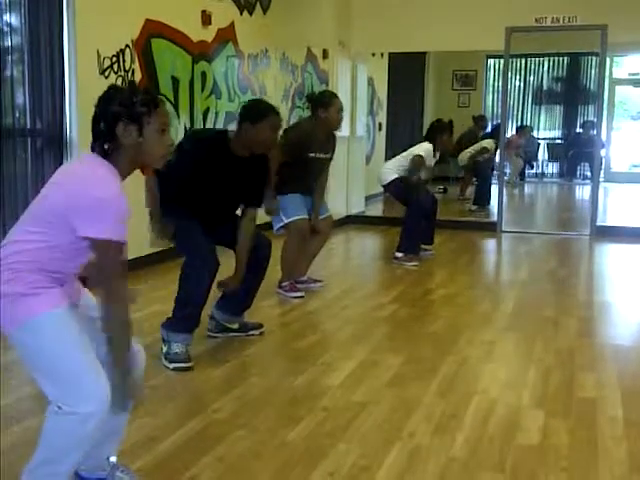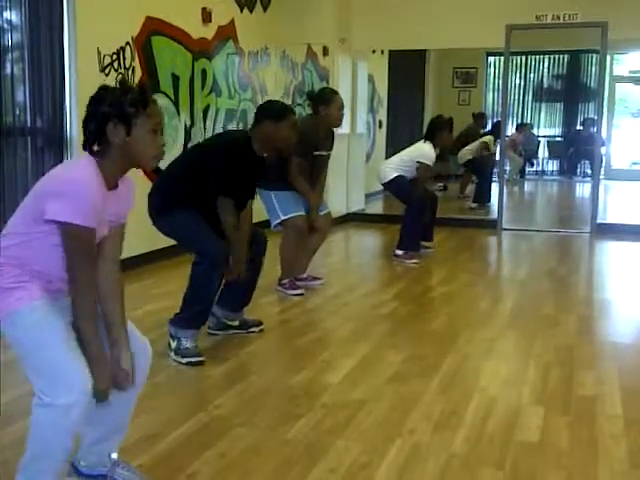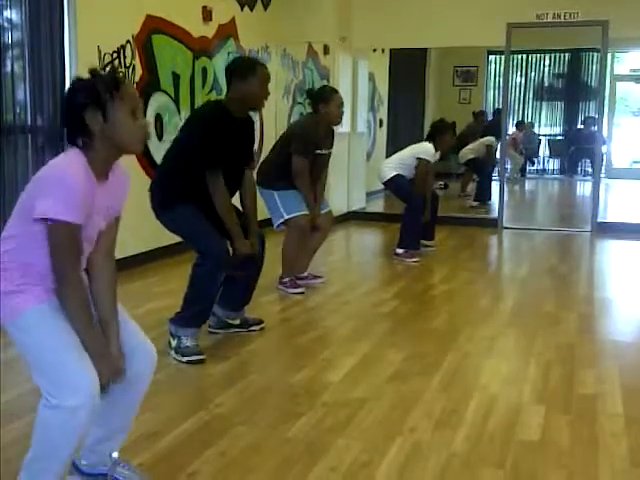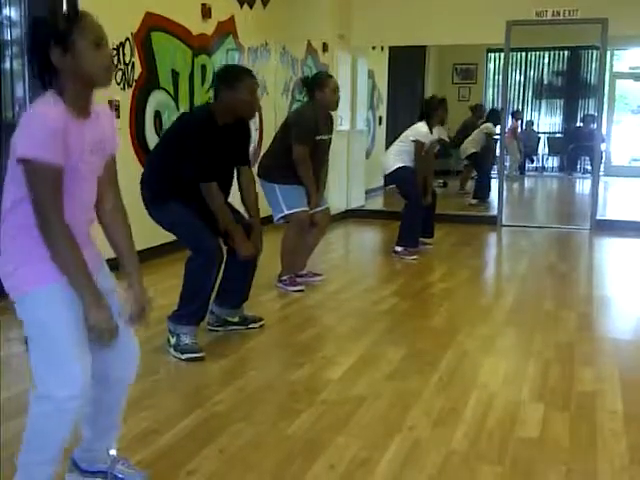
dt=0.4s
person 1, frame 1
left shoulder: (91, 167)
right shoulder: (106, 194)
right elbow: (112, 293)
right wrist: (123, 371)
left hip: (53, 286)
left knee: (128, 359)
right knee: (89, 397)
person 1, frame 2
left shoulder: (123, 187)
right shoulder: (78, 184)
left elbow: (107, 266)
right elbow: (82, 279)
left wrist: (120, 347)
right wrist: (97, 359)
left hip: (60, 287)
left knee: (134, 358)
right knee: (70, 389)
person 1, frame 3
left shoulder: (117, 177)
right shoulder: (67, 178)
left elbow: (101, 262)
right elbow: (67, 276)
left wrist: (112, 341)
right wrist: (97, 354)
left hip: (65, 285)
left knee: (138, 359)
right knee: (78, 389)
person 1, frame 4
left shoulder: (101, 118)
right shoulder: (44, 121)
left elbow: (109, 201)
right elbow: (49, 221)
left wrist: (134, 279)
right wrist: (93, 300)
left hip: (80, 254)
left knee: (119, 355)
right knee: (67, 383)
person 2, frame 1
left shoulder: (258, 164)
right shoulder: (204, 144)
left elbow: (249, 214)
right elbow: (155, 178)
left wrist: (240, 270)
right wrist: (159, 221)
left hip: (216, 214)
right hip: (177, 209)
left knee: (260, 246)
right knee: (203, 257)
left ankle: (226, 318)
right ankle: (176, 336)
person 2, frame 2
left shoulder: (258, 157)
right shoulder: (229, 148)
left elbow: (245, 207)
right elbow: (226, 207)
left wrist: (242, 255)
right wrist: (237, 258)
left hip: (203, 205)
right hip: (170, 204)
left knee: (255, 242)
right knee: (214, 254)
left ankle: (226, 315)
right ankle: (182, 332)
person 2, frame 3
left shoulder: (245, 123)
right shoulder: (208, 120)
left elbow: (246, 177)
right elbow: (216, 183)
left wrist: (252, 231)
right wrist: (238, 237)
left hip: (206, 195)
right hip: (174, 196)
left knee: (255, 242)
right knee: (215, 251)
left ankle: (226, 313)
right ankle: (183, 330)
person 2, frame 4
left shoulder: (239, 125)
right shoulder: (197, 128)
left elbow: (245, 175)
right elbow: (209, 189)
left wrist: (254, 228)
right wrist: (237, 237)
left hip: (200, 193)
right hip: (166, 194)
left knee: (248, 241)
right knee: (207, 249)
left ankle: (225, 312)
right ankle: (181, 329)
person 3, frame 1
left shoulder: (330, 138)
right shoulder: (300, 132)
left elbow: (322, 174)
left wrist: (317, 208)
left hip: (305, 188)
right hip: (282, 188)
left knee: (323, 227)
right knee: (299, 228)
left ankle: (300, 276)
right ankle: (285, 282)
person 3, frame 2
left shoulder: (328, 134)
right shoulder: (304, 131)
left elbow: (321, 171)
right elbow: (295, 173)
left wrist: (317, 205)
right wrist: (311, 200)
left hip: (302, 186)
right hip: (275, 183)
left knee: (322, 223)
right knee: (297, 225)
left ankle: (299, 274)
right ankle: (284, 280)
person 3, frame 3
left shoulder: (328, 132)
right shoulder: (304, 130)
left elbow: (322, 170)
right elbow: (299, 172)
left wrist: (318, 203)
right wrist: (310, 205)
left hip: (302, 183)
right hip: (276, 181)
left knee: (324, 222)
right knee: (300, 224)
left ankle: (300, 273)
right ankle: (285, 278)
person 3, frame 4
left shoulder: (327, 119)
right shoulder: (304, 118)
left elbow: (323, 158)
right elbow: (301, 159)
left wrist: (320, 191)
right wrist: (312, 192)
left hip: (302, 176)
right hip: (278, 174)
left knee: (321, 218)
right knee: (299, 220)
left ankle: (299, 270)
right ankle: (285, 276)
person 4, frame 1
left shoulder: (434, 151)
right shoulder: (426, 150)
left elbow: (420, 177)
right elbow: (411, 174)
right wrist: (422, 194)
left hip: (403, 176)
right hip: (391, 176)
left knee: (430, 202)
right knee: (417, 205)
left ankle: (422, 244)
right ankle: (403, 253)
person 4, frame 2
left shoulder: (429, 147)
right shoulder: (428, 152)
left elbow: (424, 180)
right elbow: (420, 183)
left wrist: (426, 209)
right wrist: (422, 208)
left hip: (403, 175)
right hip: (390, 174)
left knee: (431, 199)
right knee: (416, 204)
left ankle: (422, 241)
right ankle: (403, 251)
person 4, frame 3
left shoulder: (434, 150)
right shoulder: (428, 150)
left elbow: (428, 180)
right elbow: (419, 180)
left wrist: (427, 209)
right wrist: (423, 208)
left hip: (404, 174)
right hip: (390, 173)
left knee: (432, 199)
right knee: (416, 203)
left ankle: (423, 239)
right ankle: (403, 249)
person 4, frame 4
left shoulder: (433, 131)
right shoulder: (422, 130)
left elbow: (429, 162)
right elbow: (419, 163)
left wrist: (429, 190)
right wrist: (422, 193)
left hip: (407, 165)
right hip: (395, 165)
left knee: (429, 197)
right knee: (416, 200)
left ankle: (422, 237)
right ankle: (402, 247)
